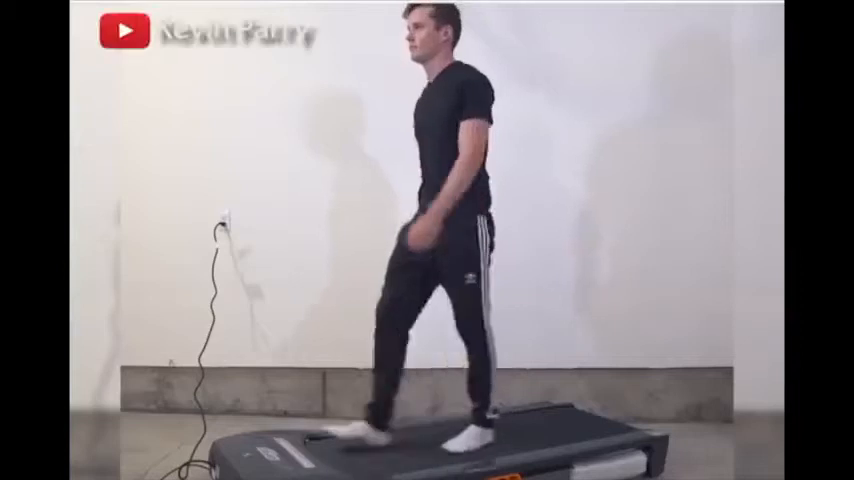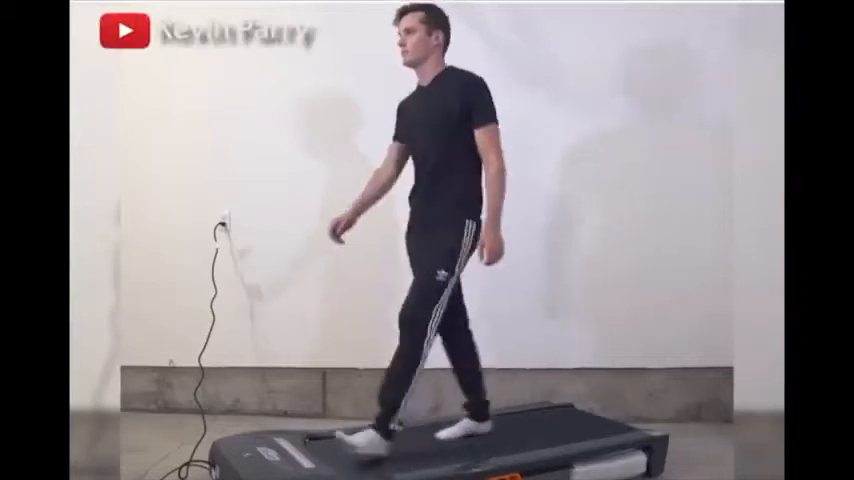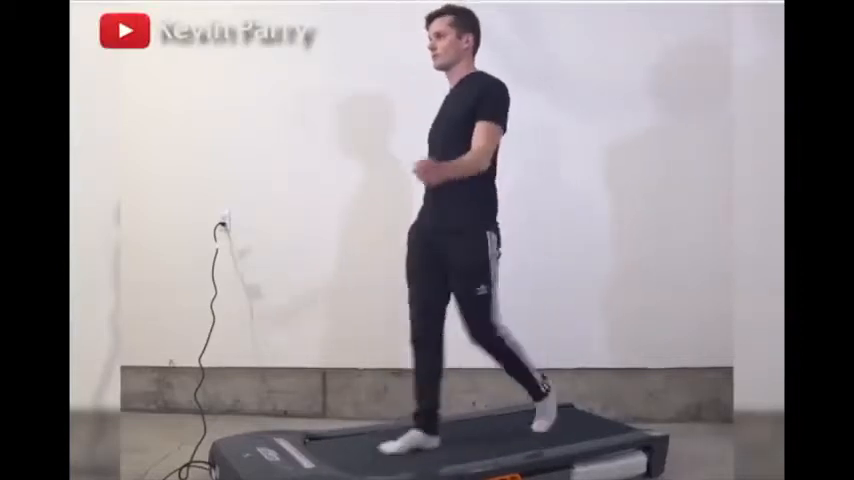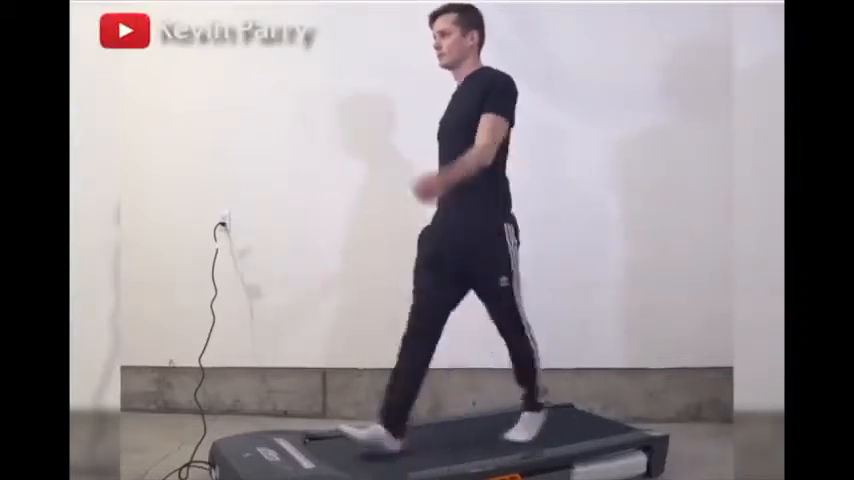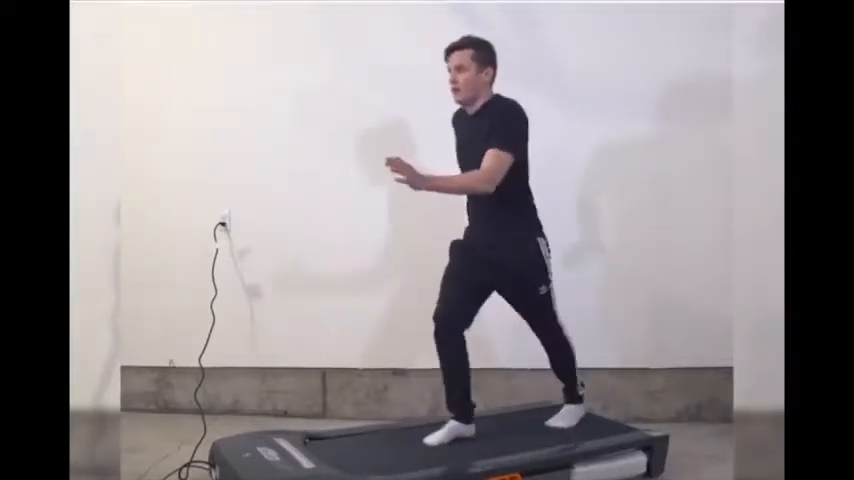
dt=1s
person 1, frame 1
left shoulder: (470, 83)
right shoulder: (427, 96)
left elbow: (471, 157)
left wrist: (434, 217)
left hip: (464, 223)
right hip: (424, 224)
left knee: (472, 327)
right knee: (389, 317)
left ankle: (482, 422)
right ankle: (377, 421)
person 1, frame 2
left shoulder: (467, 87)
right shoulder: (409, 105)
left elbow: (493, 162)
right elbow: (390, 168)
left wrist: (492, 227)
right wrist: (353, 213)
left hip: (455, 222)
right hip: (421, 225)
left knee: (416, 320)
right knee: (449, 323)
left ankle: (383, 430)
right ankle: (478, 414)
person 1, frame 3
left shoulder: (490, 91)
right shoulder: (453, 100)
left elbow: (481, 157)
left wrist: (440, 170)
left hip: (474, 231)
right hip: (431, 230)
left knee: (483, 329)
right knee: (424, 329)
left ankle: (541, 393)
right ankle: (425, 427)
person 1, frame 4
left shoulder: (497, 85)
right shoulder: (459, 97)
left elbow: (486, 151)
left wrist: (443, 178)
left hip: (487, 230)
right hip: (445, 230)
left knee: (510, 324)
right knee: (420, 327)
left ankle: (532, 406)
right ankle: (391, 428)
person 1, frame 5
left shoulder: (508, 116)
right shoulder: (460, 119)
left elbow: (487, 179)
left wrist: (424, 182)
left hip: (522, 244)
right hip: (477, 242)
left knee: (546, 327)
right knee: (446, 324)
left ankle: (574, 398)
right ankle: (461, 418)
